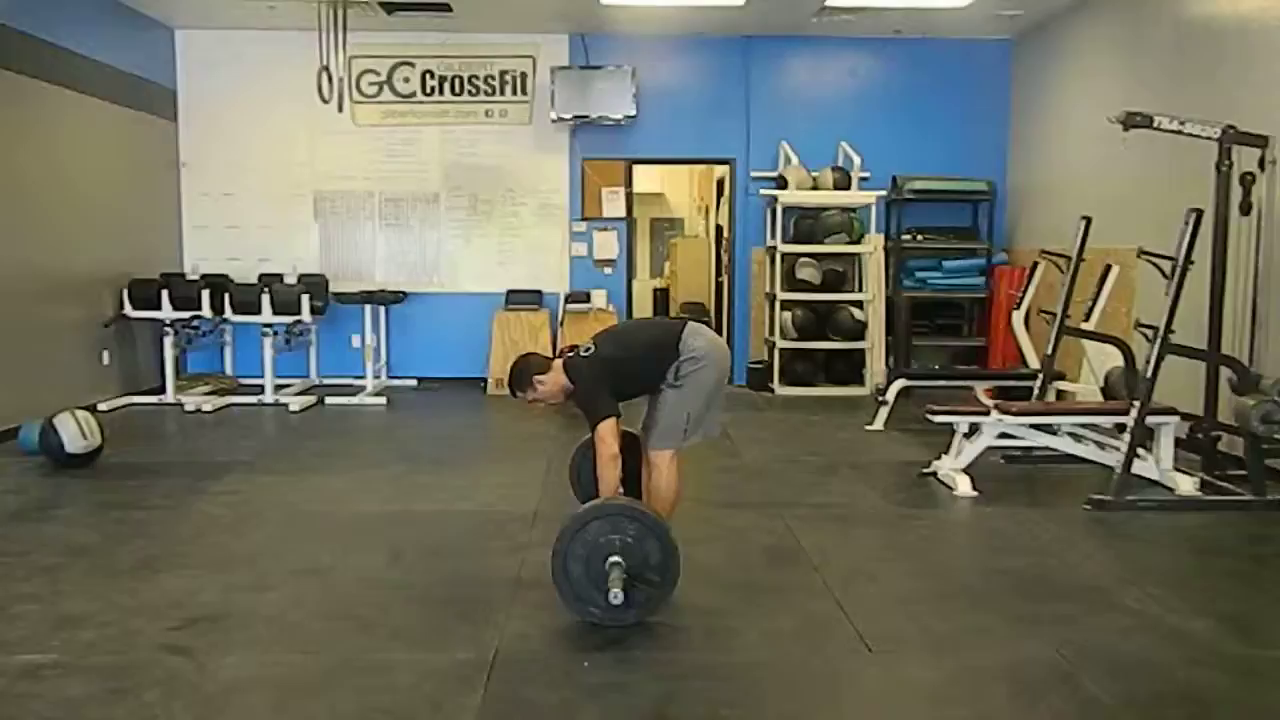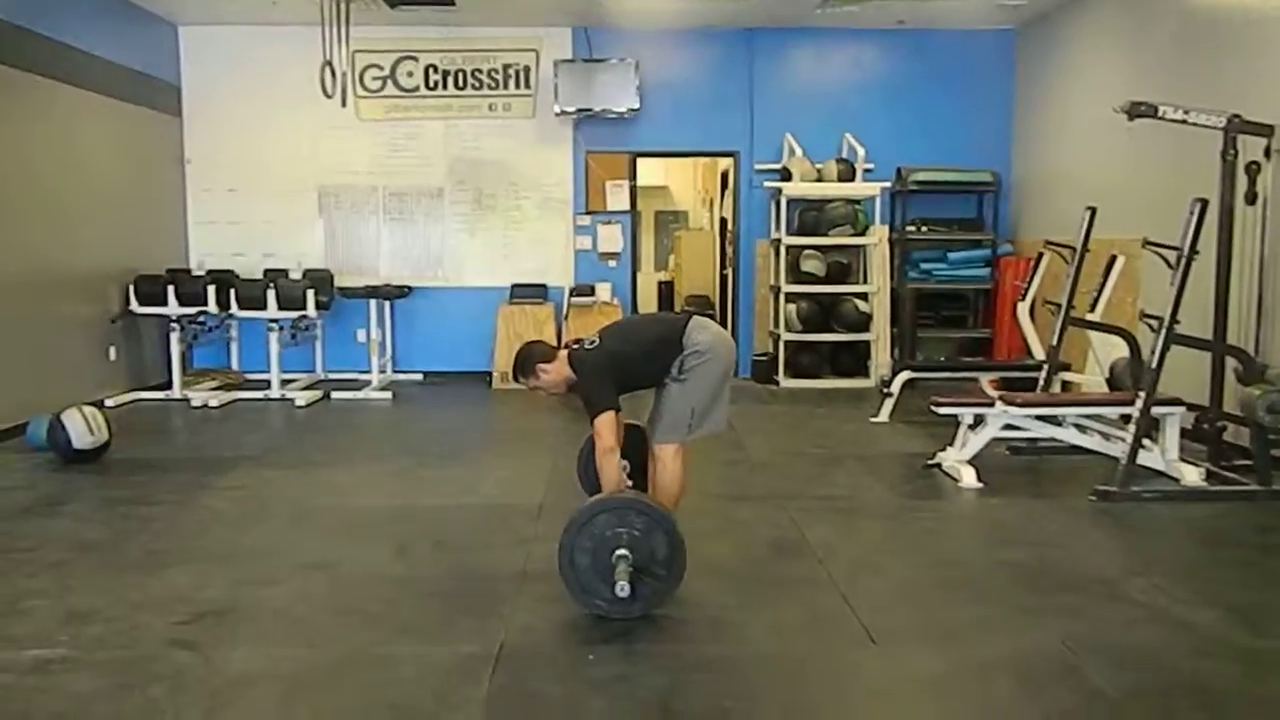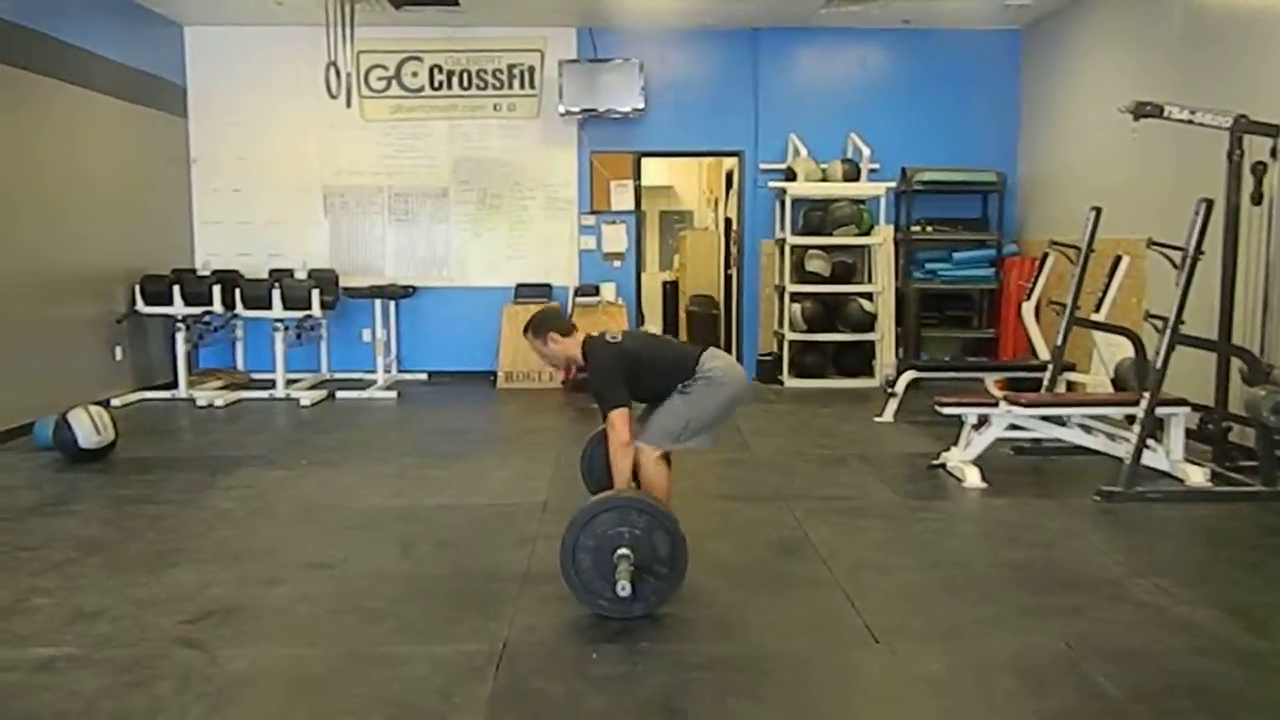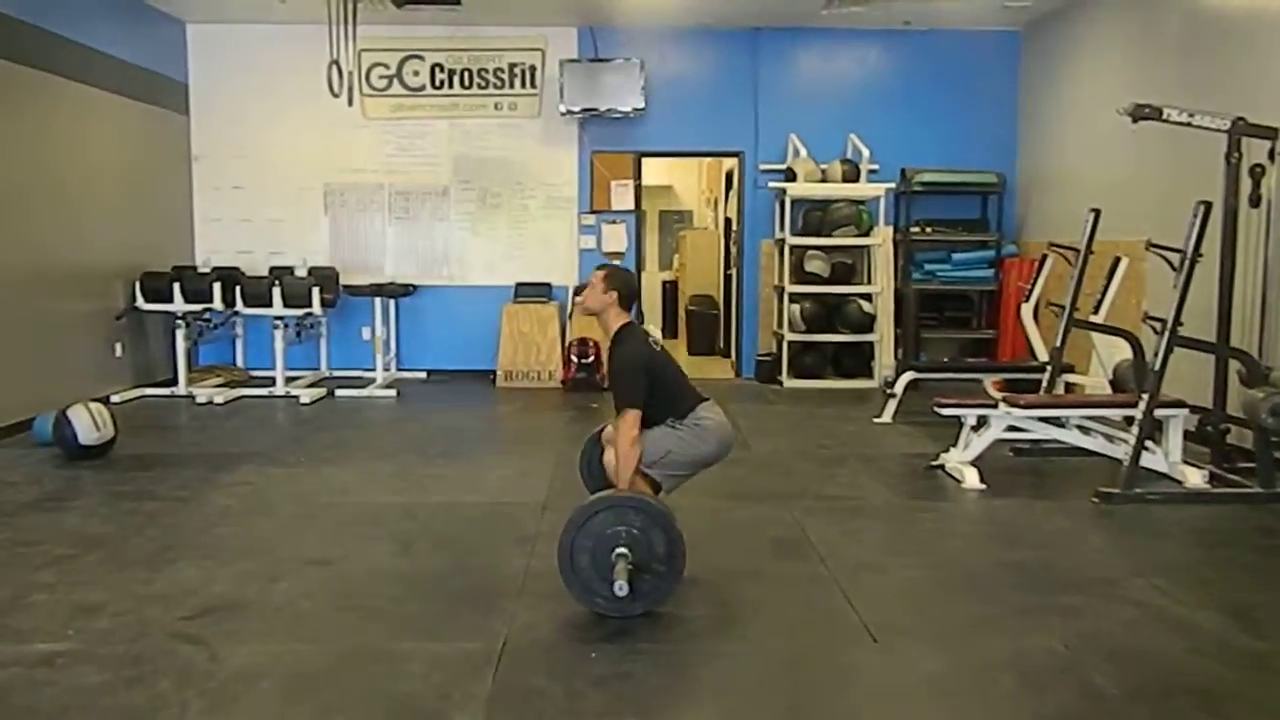
dt=0.5s
person 1, frame 1
left shoulder: (586, 380)
right shoulder: (580, 365)
left elbow: (609, 452)
right elbow: (608, 427)
right wrist: (613, 483)
left hip: (697, 354)
right hip: (696, 346)
left knee: (661, 451)
right knee: (652, 443)
person 1, frame 2
left shoulder: (590, 373)
right shoulder: (586, 358)
left elbow: (606, 445)
right elbow: (611, 417)
right wrist: (616, 473)
left hip: (701, 348)
right hip: (702, 340)
left knee: (666, 445)
right knee: (659, 439)
person 1, frame 3
left shoulder: (601, 365)
right shoulder: (601, 348)
left elbow: (620, 437)
left hip: (716, 377)
right hip: (709, 371)
left knee: (646, 449)
right knee: (644, 437)
person 1, frame 4
left shoulder: (628, 353)
right shoulder: (631, 340)
left elbow: (630, 432)
left hip: (702, 430)
right hip: (700, 420)
left knee: (616, 460)
right knee: (610, 436)
